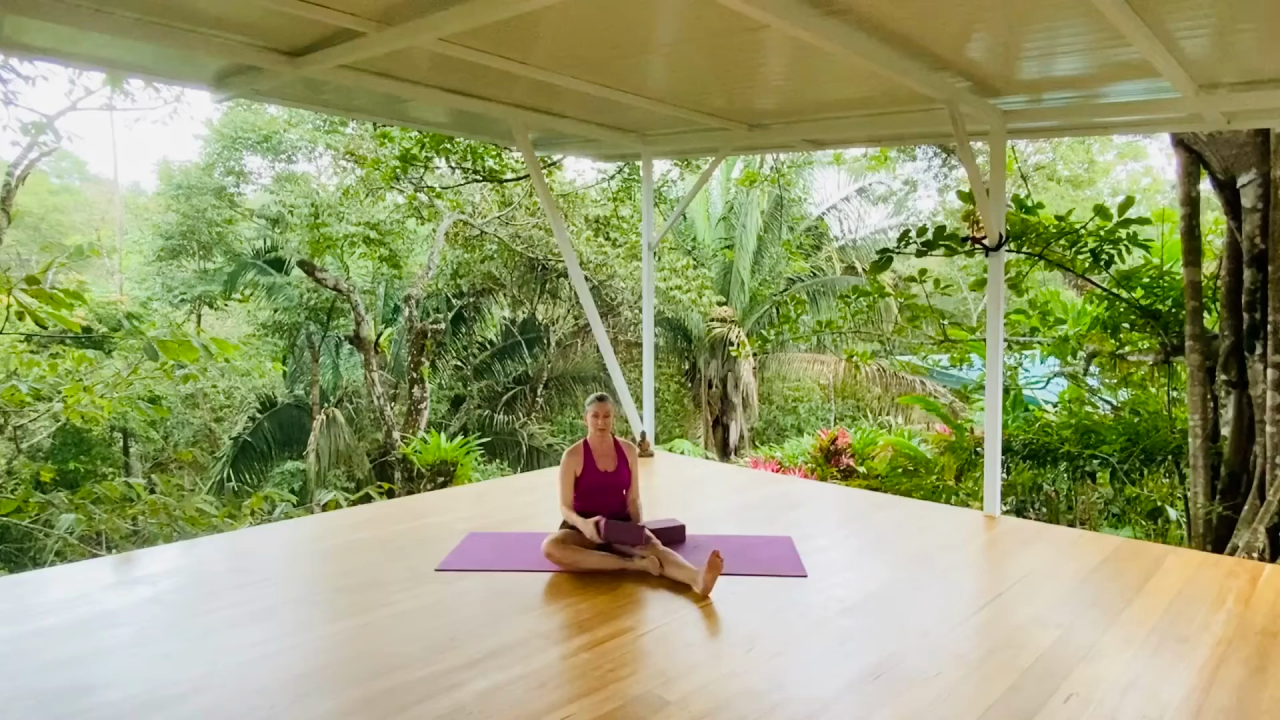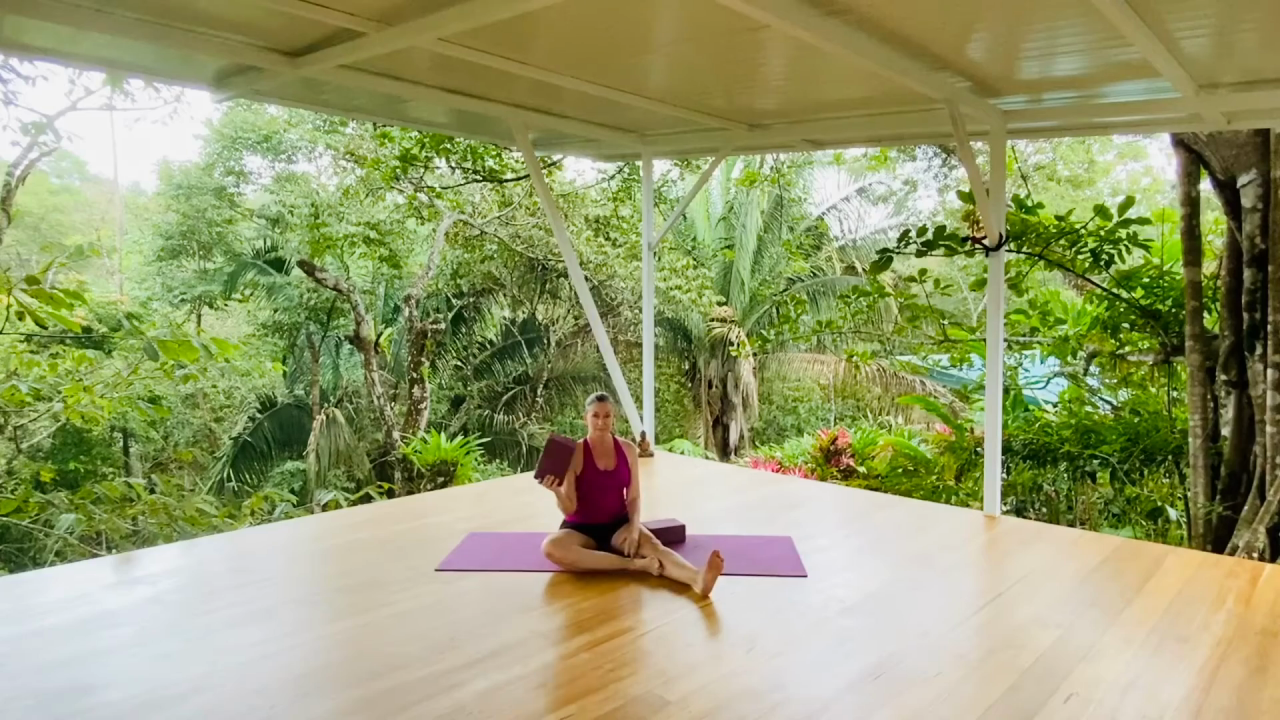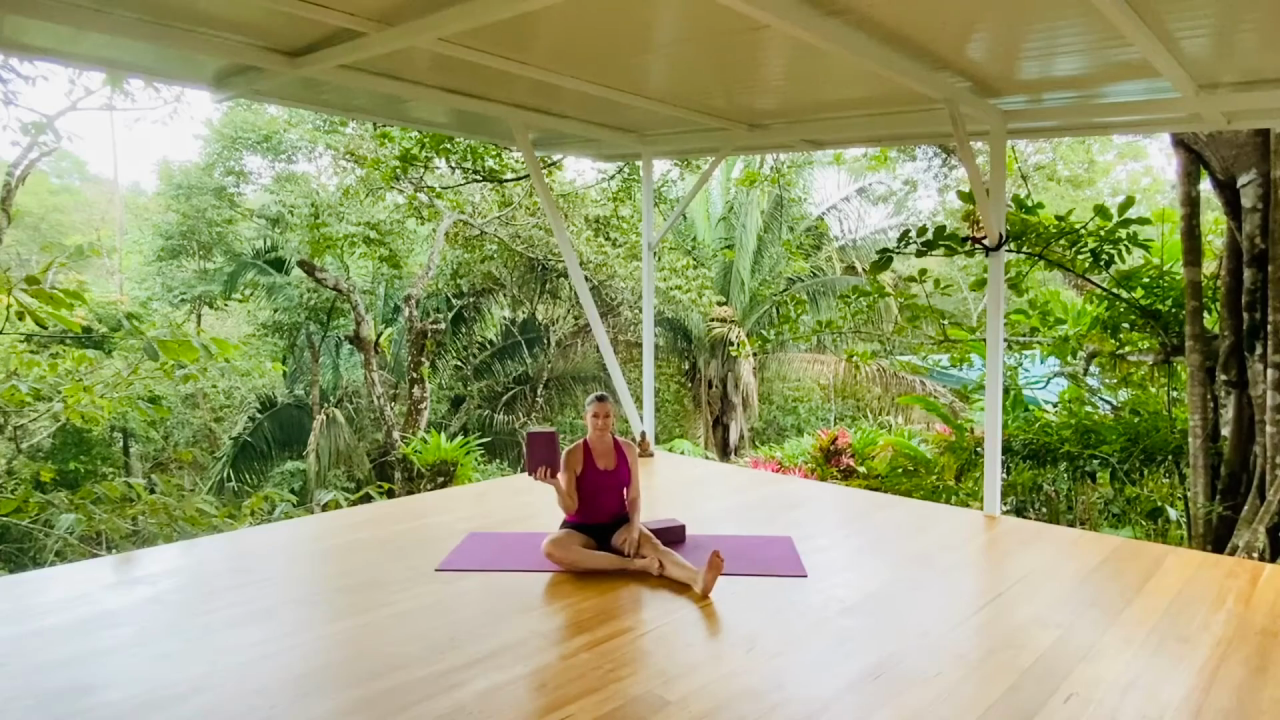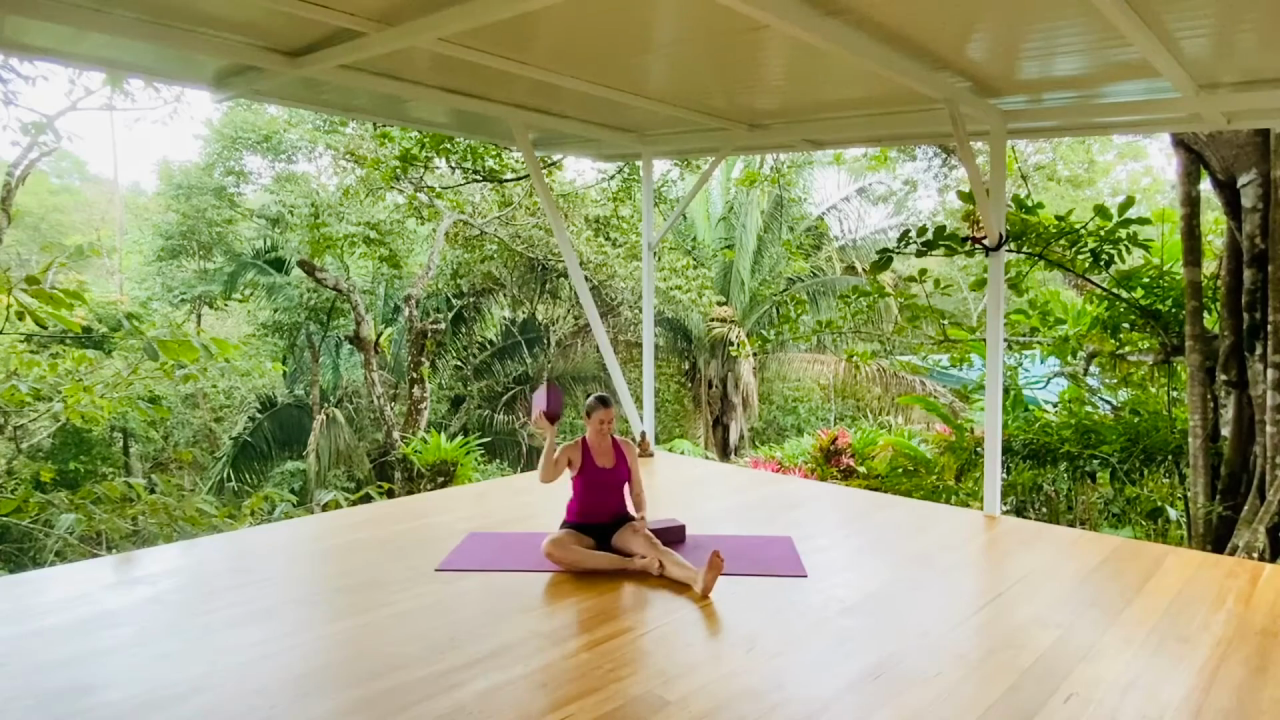
dt=0.4s
person 1, frame 1
left shoulder: (628, 450)
right shoulder: (573, 456)
left elbow: (633, 499)
right elbow: (565, 507)
right wrist: (583, 524)
left hip: (619, 523)
right hip: (584, 526)
left knee: (652, 545)
right knee: (551, 548)
left ankle: (697, 579)
right ankle: (633, 564)
person 1, frame 2
left shoulder: (627, 449)
right shoulder: (572, 455)
left elbow: (633, 497)
right elbow: (568, 509)
left wrist: (634, 527)
right wrist: (557, 492)
left hip: (618, 523)
right hip: (581, 528)
left knee: (652, 545)
right knee: (551, 548)
left ankle: (697, 579)
right ankle: (634, 564)
person 1, frame 3
left shoulder: (627, 449)
right shoulder: (573, 455)
left elbow: (634, 497)
right elbow: (570, 508)
left wrist: (634, 528)
right wrist: (557, 486)
left hip: (618, 523)
right hip: (581, 528)
left knee: (652, 545)
right knee: (551, 547)
left ankle: (697, 579)
right ankle: (633, 564)
person 1, frame 4
left shoulder: (626, 448)
right shoulder: (572, 450)
left elbow: (637, 492)
right elbow: (545, 477)
left wrist: (641, 512)
right wrist: (551, 436)
left hip: (618, 523)
right hip: (581, 527)
left knee: (652, 545)
right knee: (551, 547)
left ankle: (697, 579)
right ankle: (632, 564)
